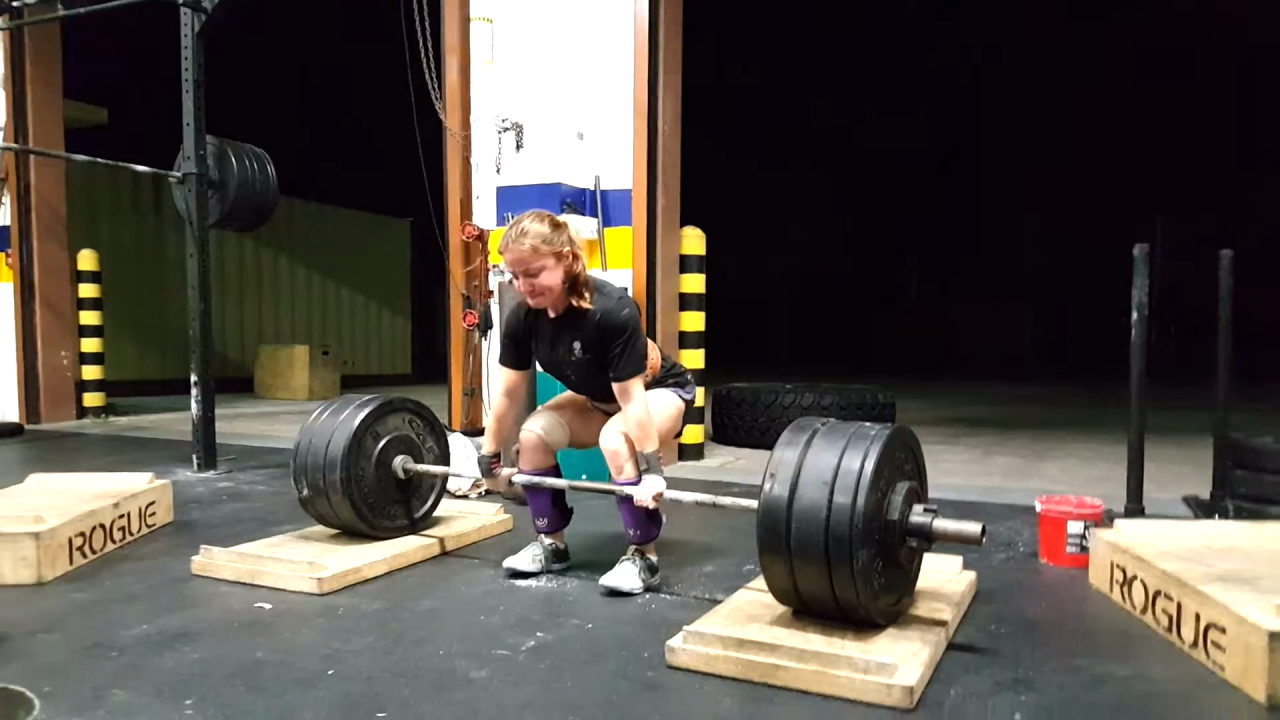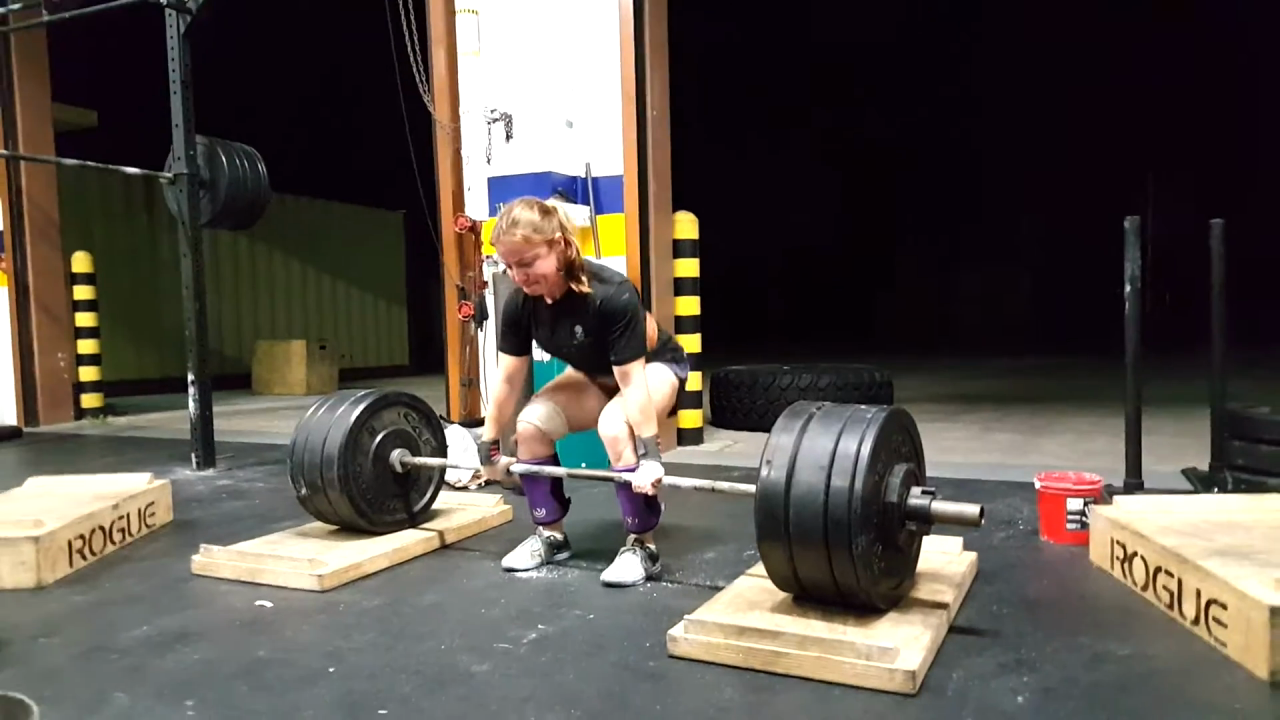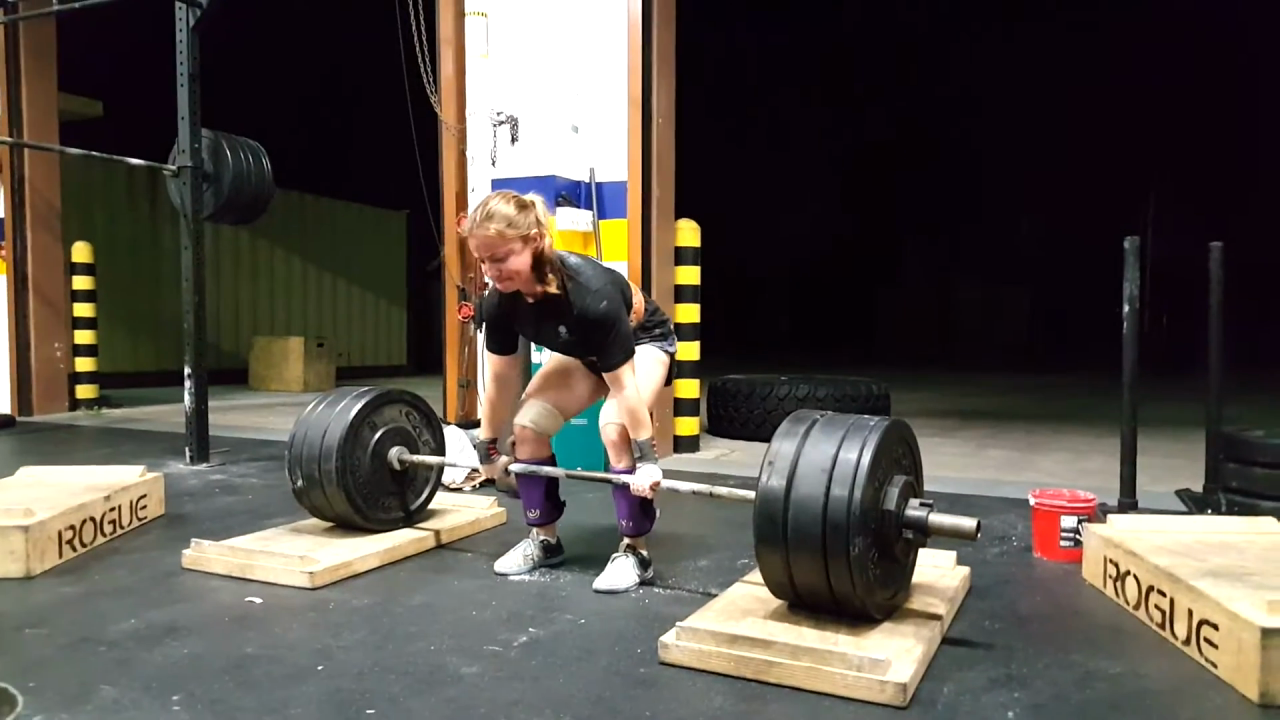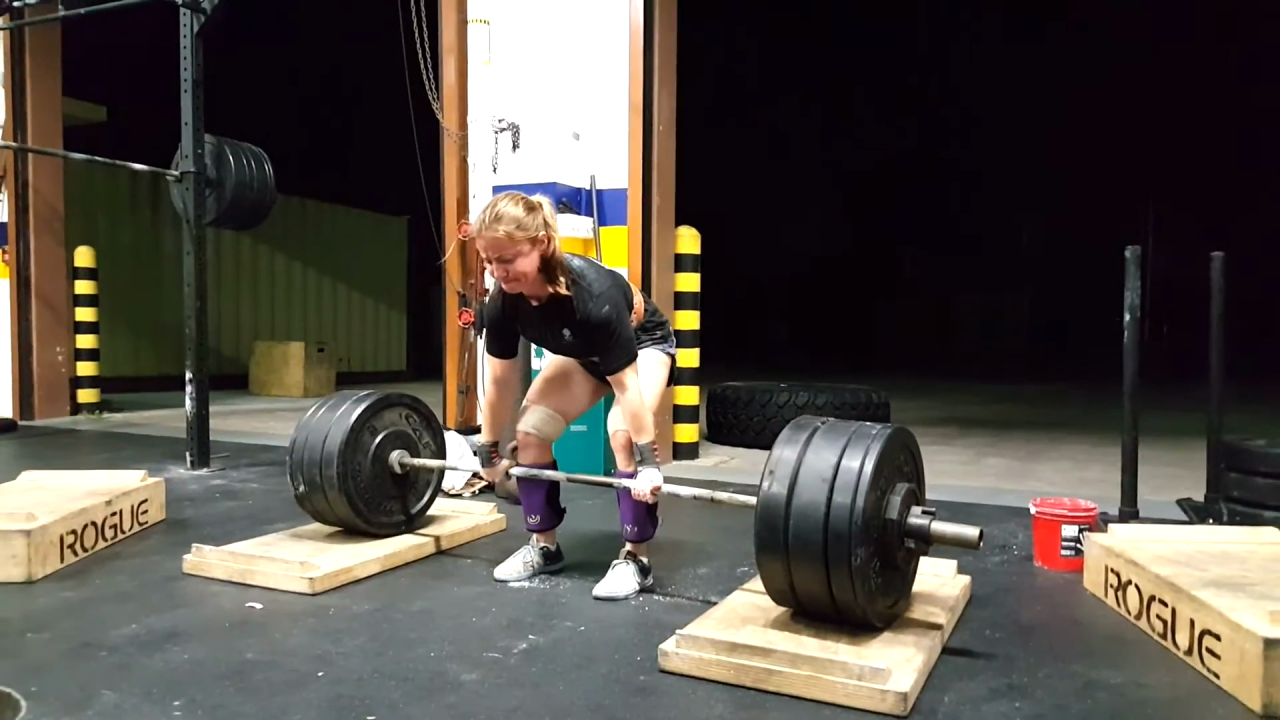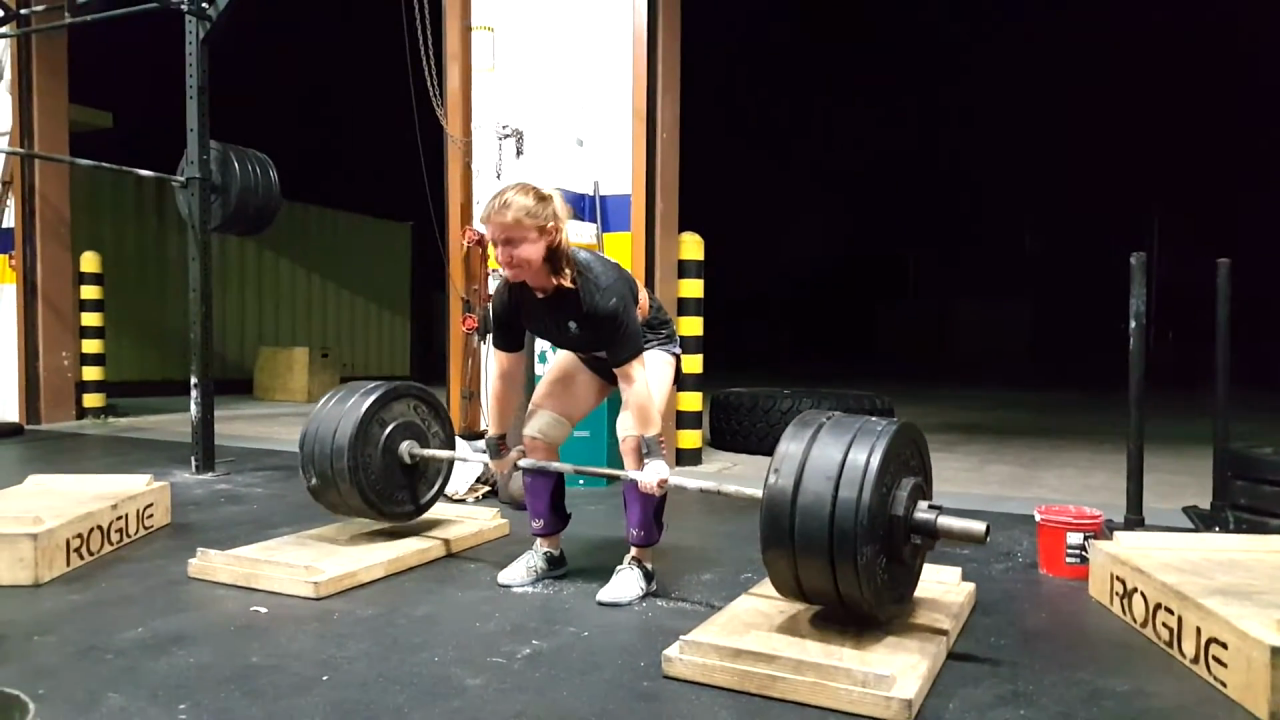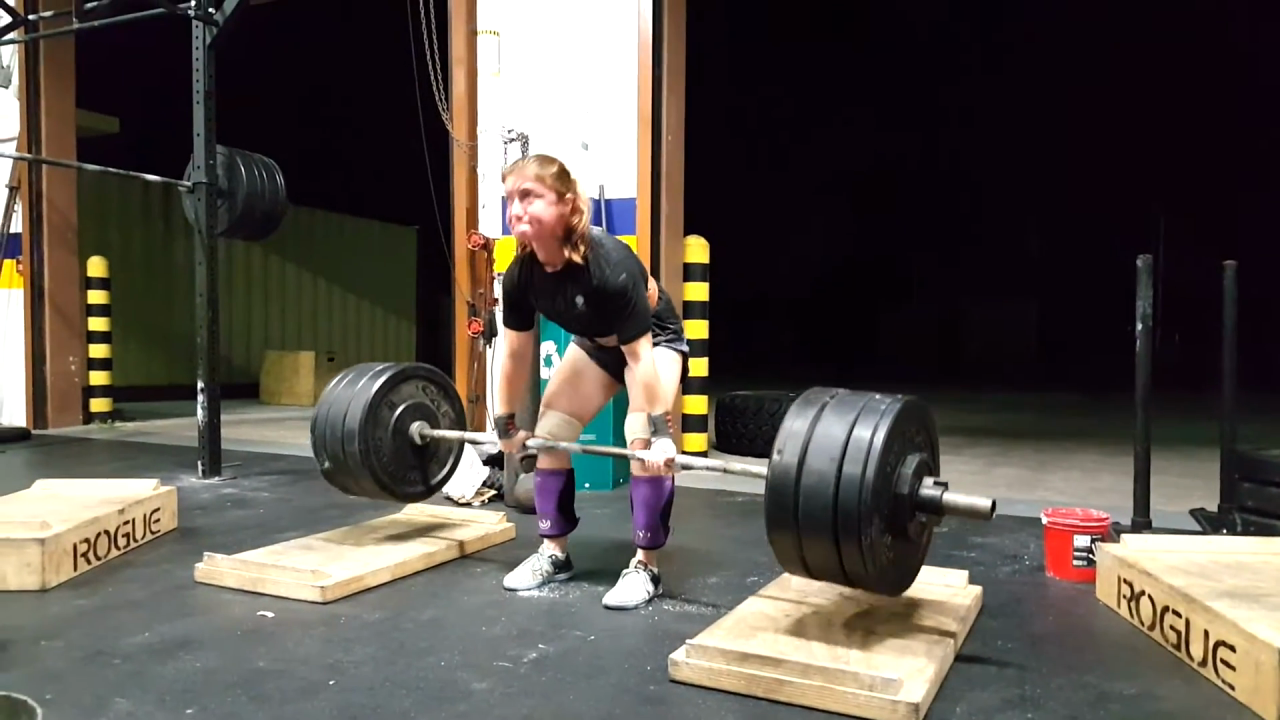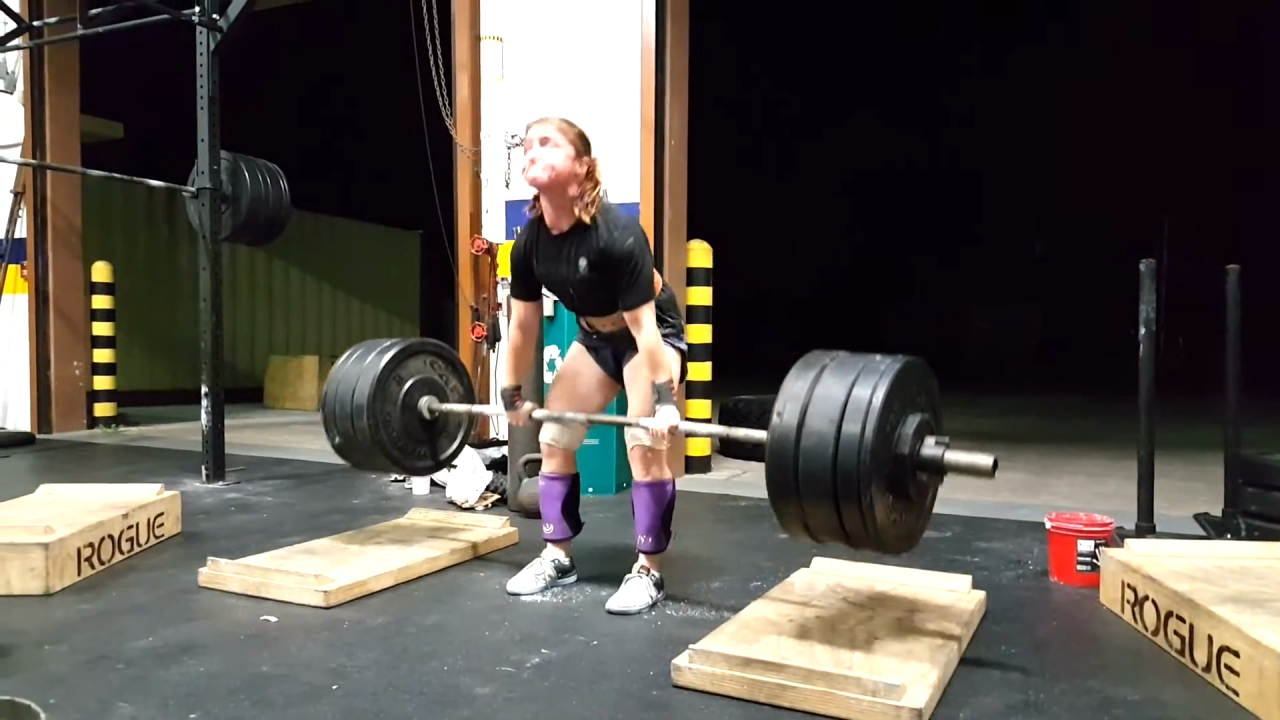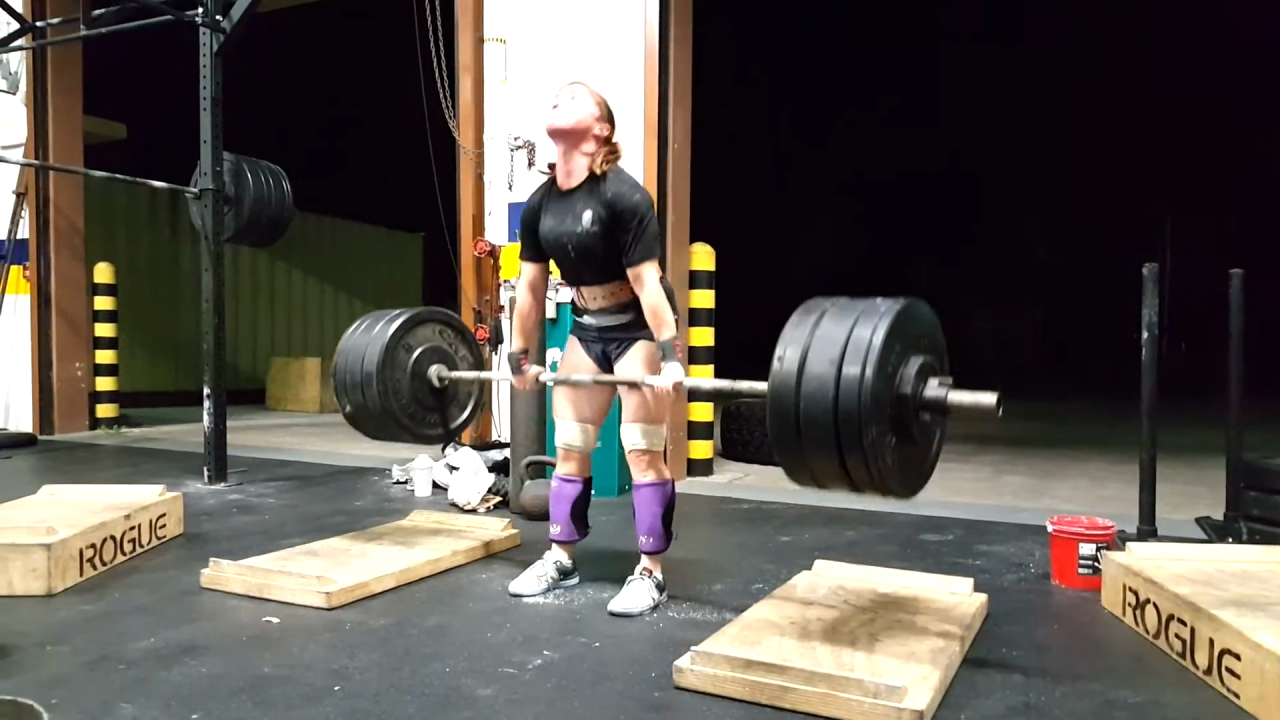
dt=0.3s
person 1, frame 1
left shoulder: (613, 312)
right shoulder: (522, 319)
left elbow: (632, 399)
right elbow: (508, 393)
left wrist: (651, 472)
right wrist: (489, 458)
left hip: (661, 390)
right hip: (596, 400)
left knee: (616, 441)
right knee: (534, 435)
left ankle: (642, 556)
right ankle: (551, 542)
person 1, frame 2
left shoulder: (611, 295)
right shoulder: (520, 304)
left elbow: (632, 382)
right elbow: (508, 379)
left wrist: (650, 456)
right wrist: (489, 446)
left hip: (654, 367)
right hip: (594, 379)
left knee: (615, 427)
right knee: (531, 423)
left ankle: (642, 545)
right ankle: (550, 534)
person 1, frame 3
left shoulder: (590, 292)
right shoulder: (499, 302)
left elbow: (623, 385)
right elbow: (500, 380)
left wrist: (647, 460)
right wrist: (488, 448)
left hip: (642, 340)
right hip: (580, 351)
left knee: (615, 427)
right knee: (527, 424)
left ankle: (634, 551)
right ankle: (544, 538)
person 1, frame 4
left shoulder: (594, 296)
right shoulder: (502, 304)
left elbow: (626, 388)
right elbow: (500, 382)
left wrist: (648, 463)
right wrist: (488, 450)
left hip: (642, 342)
right hip: (581, 353)
left knee: (623, 434)
right knee: (531, 429)
left ankle: (635, 558)
right ankle: (543, 545)
person 1, frame 5
left shoulder: (600, 288)
right shoulder: (509, 296)
left elbow: (632, 379)
right elbow: (506, 374)
left wrist: (654, 457)
right wrist: (497, 443)
left hip: (647, 343)
right hip: (586, 350)
left knee: (633, 441)
right knee: (536, 435)
left ankle: (639, 564)
right ankle: (546, 550)
person 1, frame 6
left shoulder: (610, 265)
right shoulder: (520, 275)
left elbow: (640, 357)
right elbow: (516, 353)
left wrist: (661, 433)
right wrist: (505, 423)
left hip: (655, 338)
right hip: (594, 343)
left knee: (643, 442)
right knee: (548, 435)
left ankle: (645, 567)
right ankle: (553, 553)
person 1, frame 7
left shoulder: (616, 234)
right shoulder: (530, 242)
left elbow: (643, 326)
right elbow: (523, 325)
left wrist: (665, 404)
right wrist: (512, 396)
left hip: (654, 335)
right hip: (594, 338)
left knee: (643, 445)
right knee: (553, 441)
left ankle: (647, 572)
right ankle: (556, 557)
person 1, frame 8
left shoulder: (622, 195)
right shoulder: (539, 205)
left elbow: (648, 283)
right elbow: (531, 288)
left wrist: (669, 358)
right wrist: (519, 357)
left hip: (638, 327)
right hip: (588, 329)
left knee: (642, 448)
right knee: (569, 446)
left ankle: (650, 573)
right ankle: (560, 558)
